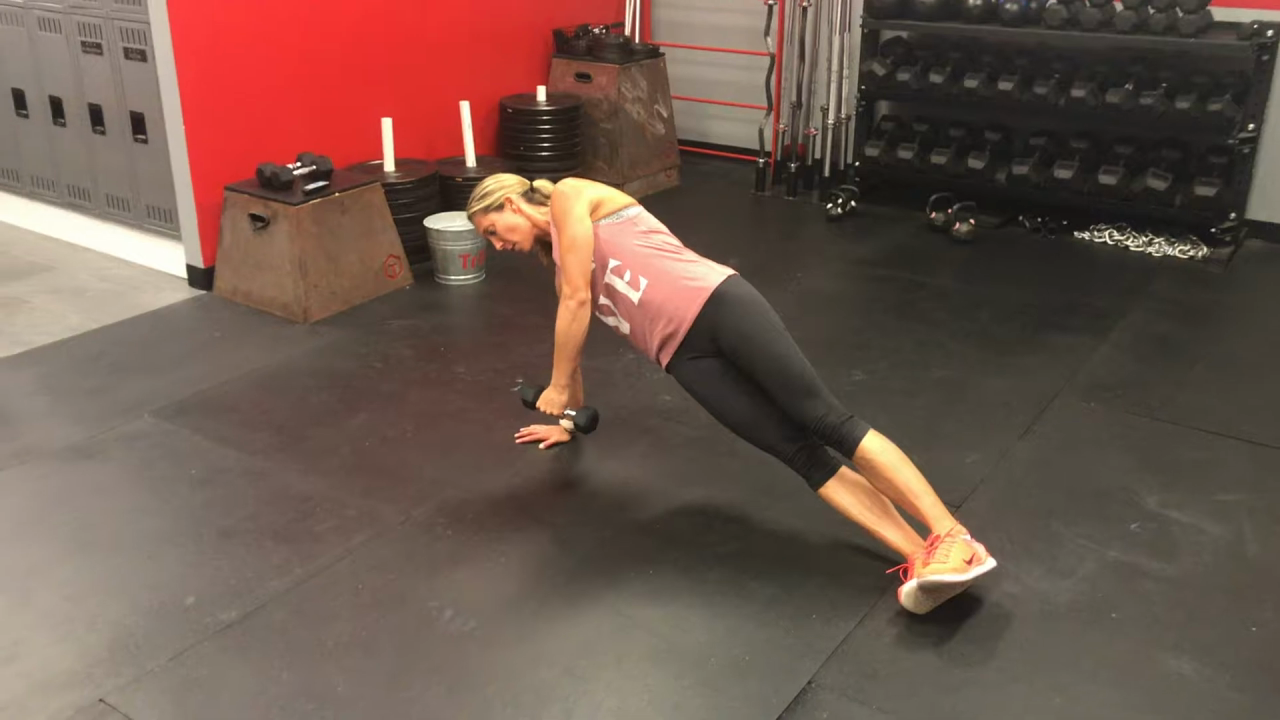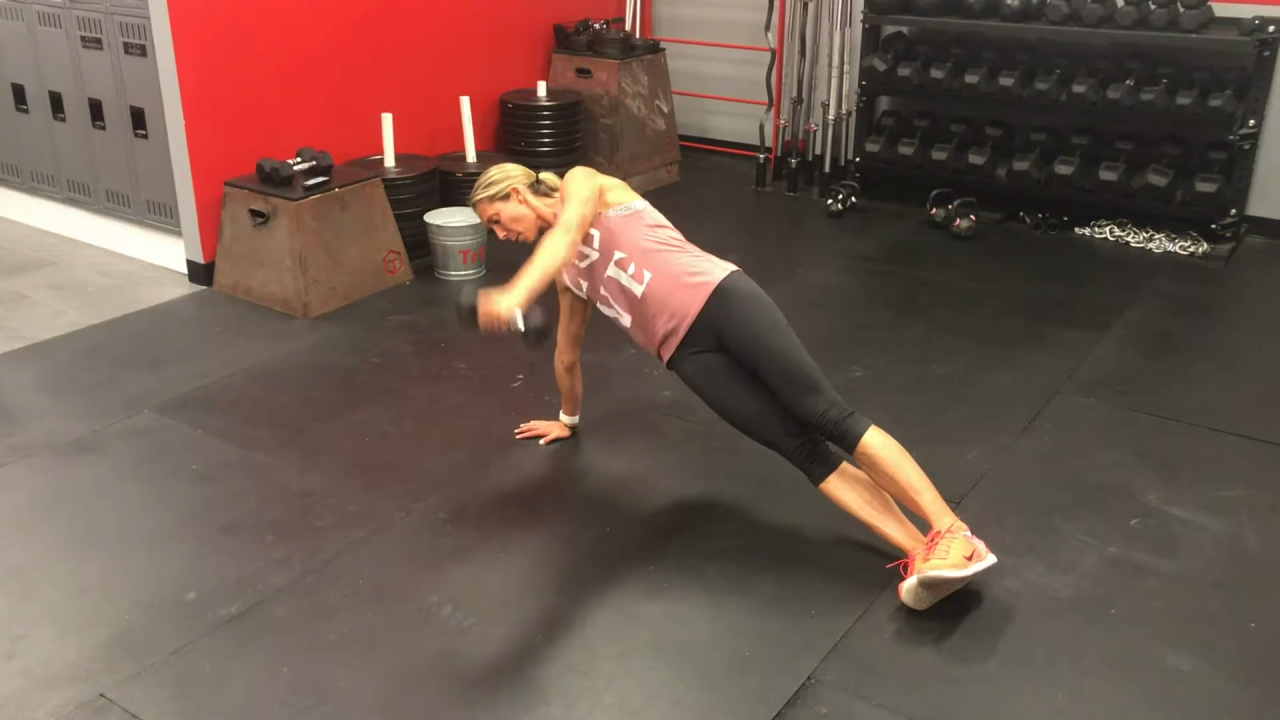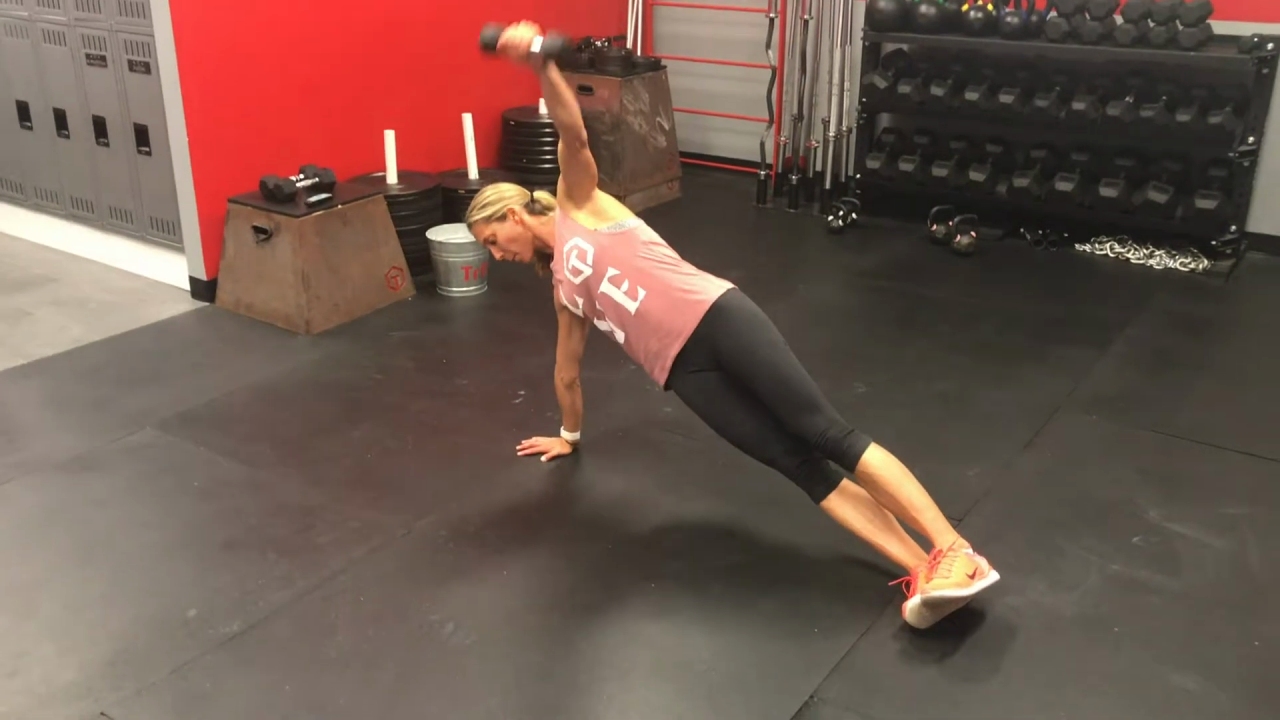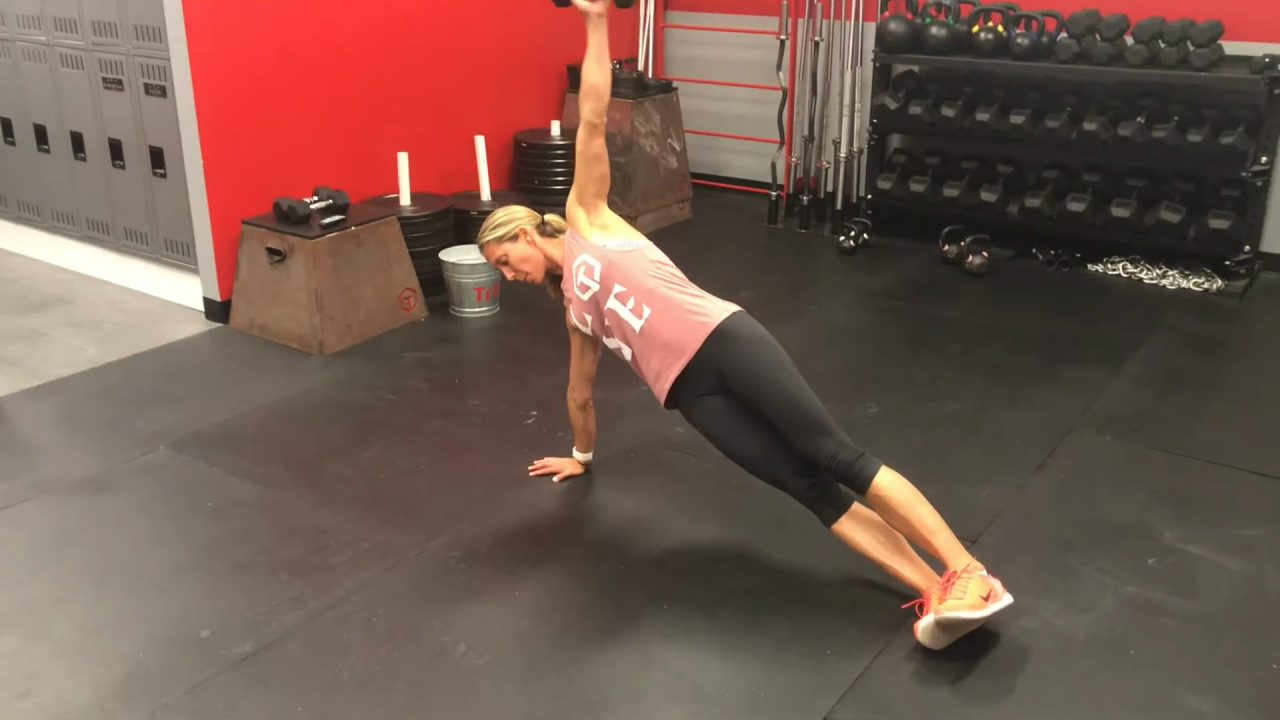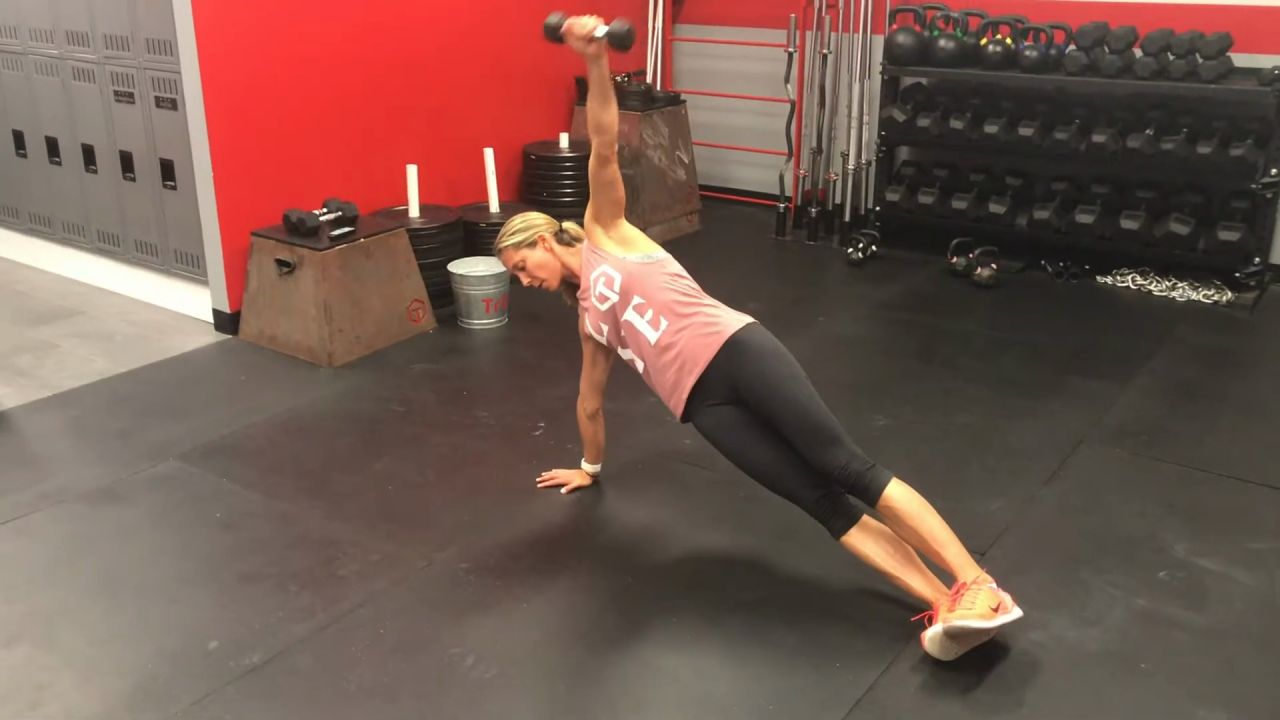
dt=0.5s
person 1, frame 1
left shoulder: (571, 197)
right shoulder: (559, 262)
left elbow: (577, 301)
right elbow: (570, 347)
left wrist: (557, 388)
right wrist: (569, 419)
left hip: (718, 303)
right hip: (684, 352)
left knee: (826, 420)
right knee: (800, 452)
left ankle: (952, 538)
right ankle: (921, 557)
person 1, frame 2
left shoulder: (581, 185)
right shoulder: (566, 271)
left elbow: (564, 237)
right elbow: (567, 350)
left wrist: (513, 297)
right wrist: (568, 418)
left hip: (720, 298)
right hip: (687, 348)
left knee: (828, 417)
right knee: (802, 448)
left ankle: (952, 533)
right ankle: (920, 553)
person 1, frame 3
left shoulder: (576, 205)
right shoulder: (562, 287)
left elbow: (574, 133)
right elbow: (568, 368)
left wrist: (540, 62)
right wrist: (569, 434)
left hip: (715, 318)
right hip: (686, 370)
left knee: (829, 435)
right knee: (802, 467)
left ankle: (954, 553)
right ankle: (922, 572)
person 1, frame 4
left shoulder: (585, 220)
right shoulder: (574, 306)
left elbow: (592, 120)
right elbow: (580, 389)
right wrist: (581, 455)
left hip: (724, 339)
right hip: (692, 391)
left knee: (839, 460)
right knee: (811, 490)
left ankle: (966, 574)
right ankle: (935, 593)
person 1, frame 5
left shoulder: (604, 233)
right shoulder: (588, 313)
left elbow: (605, 149)
right elbow: (591, 400)
left wrist: (596, 61)
right wrist: (590, 467)
left hip: (736, 349)
right hip: (703, 401)
left knee: (850, 470)
right knee: (823, 502)
left ankle: (977, 586)
right ankle: (943, 605)
